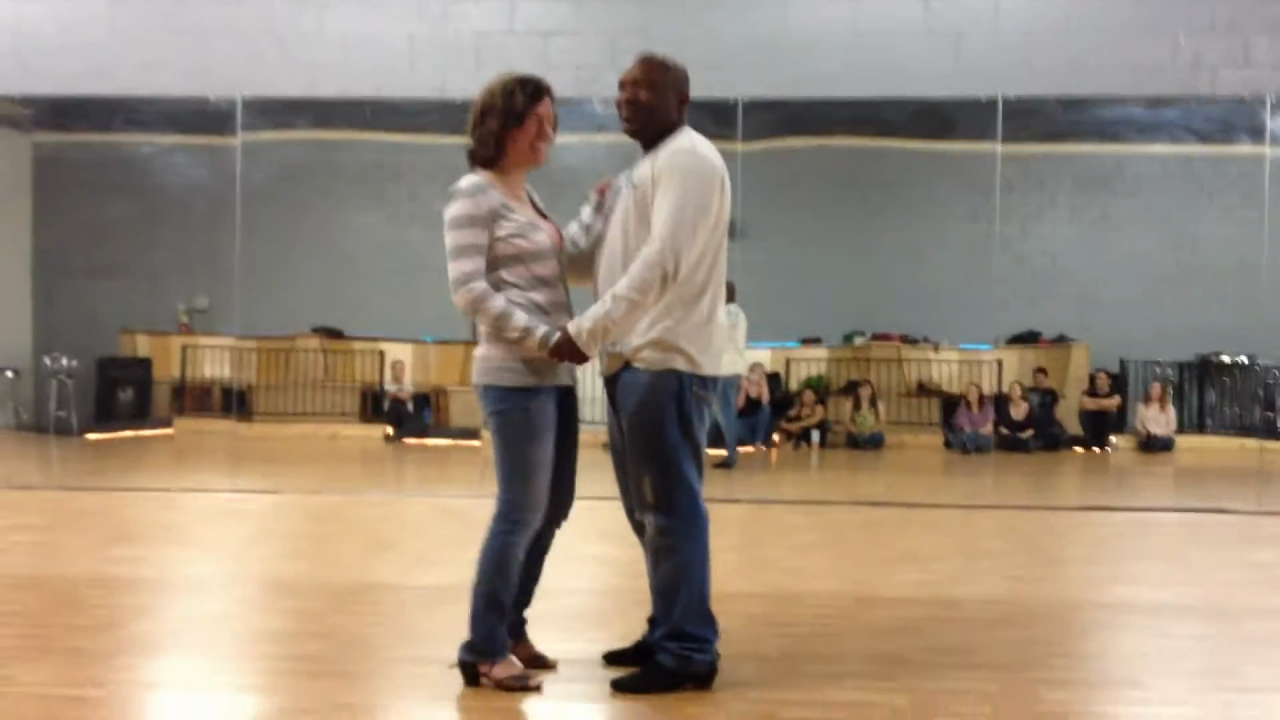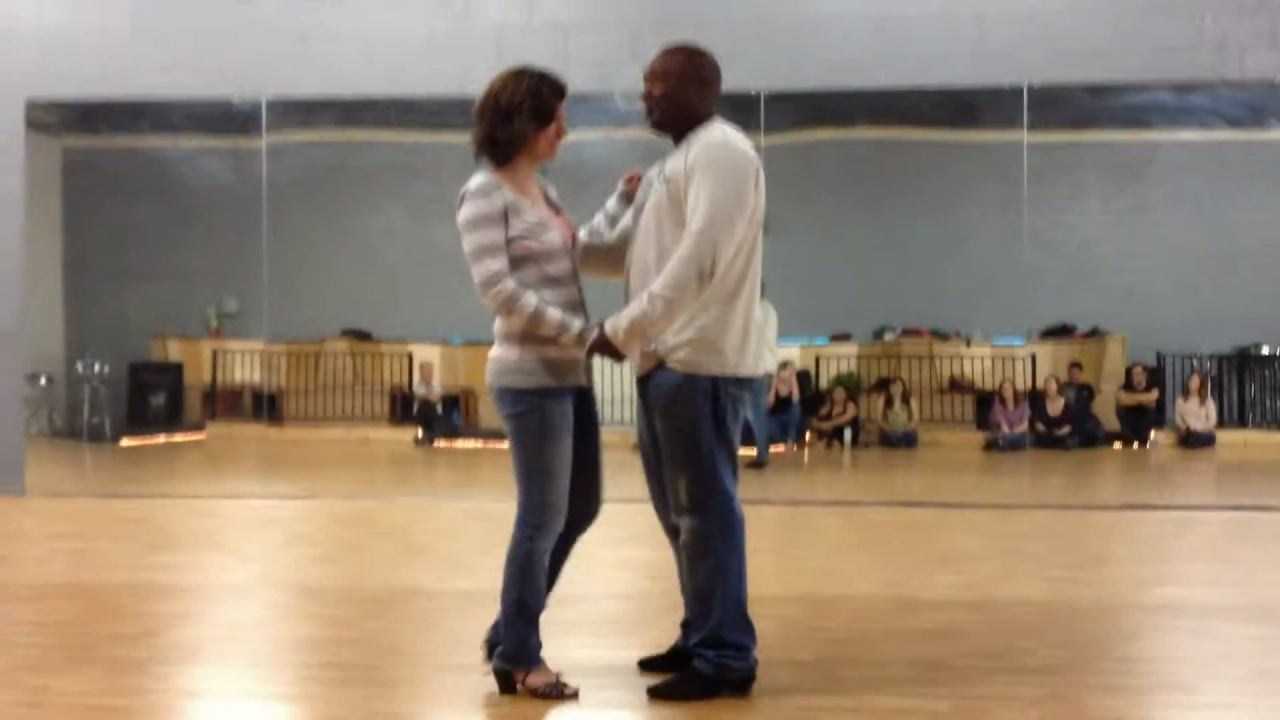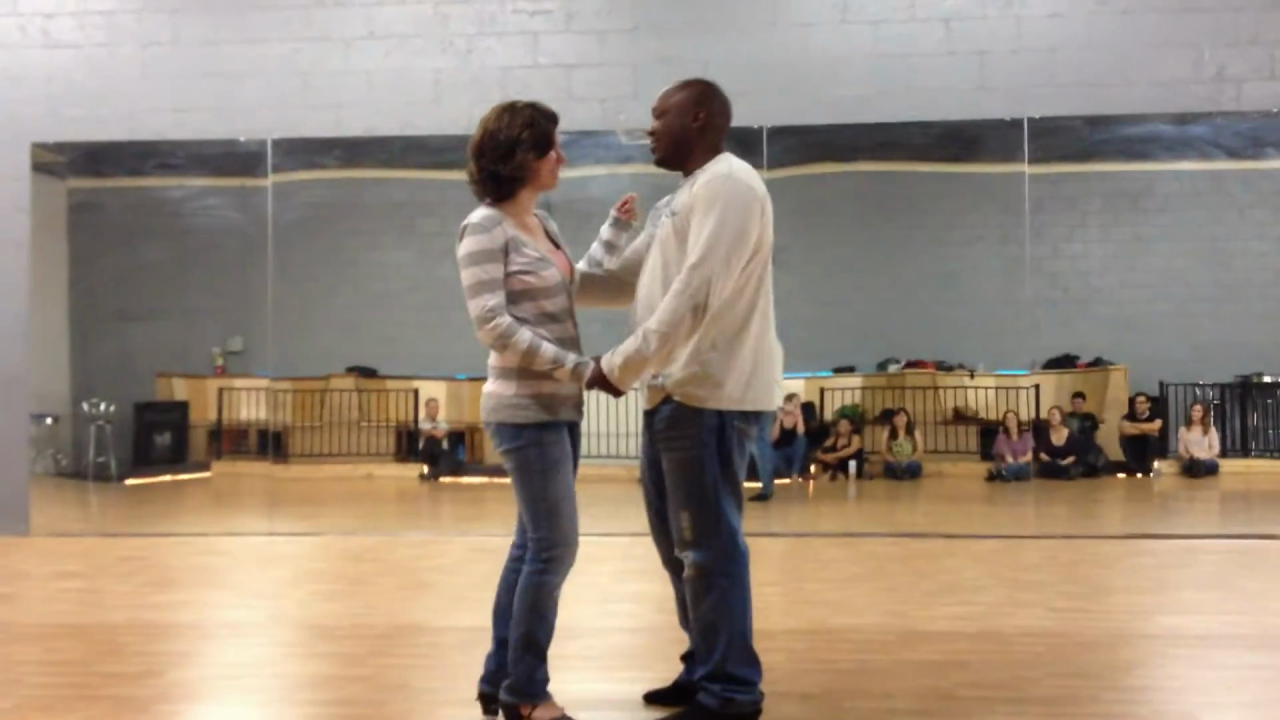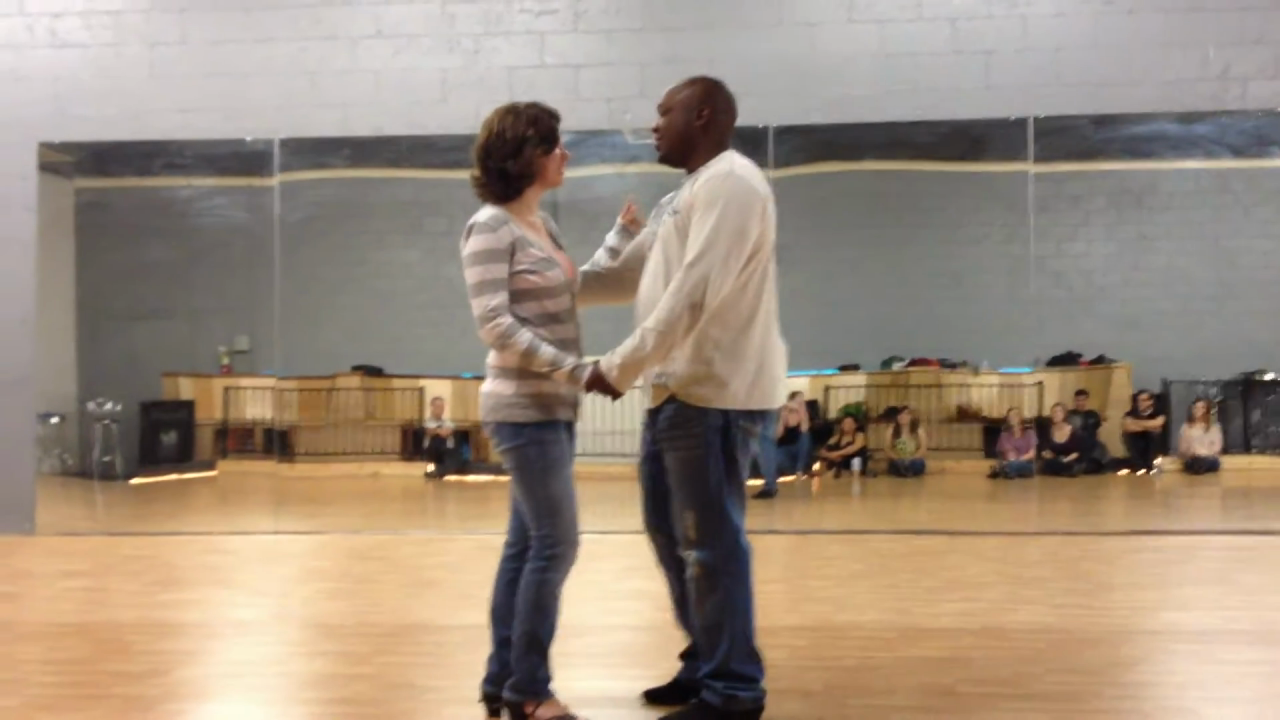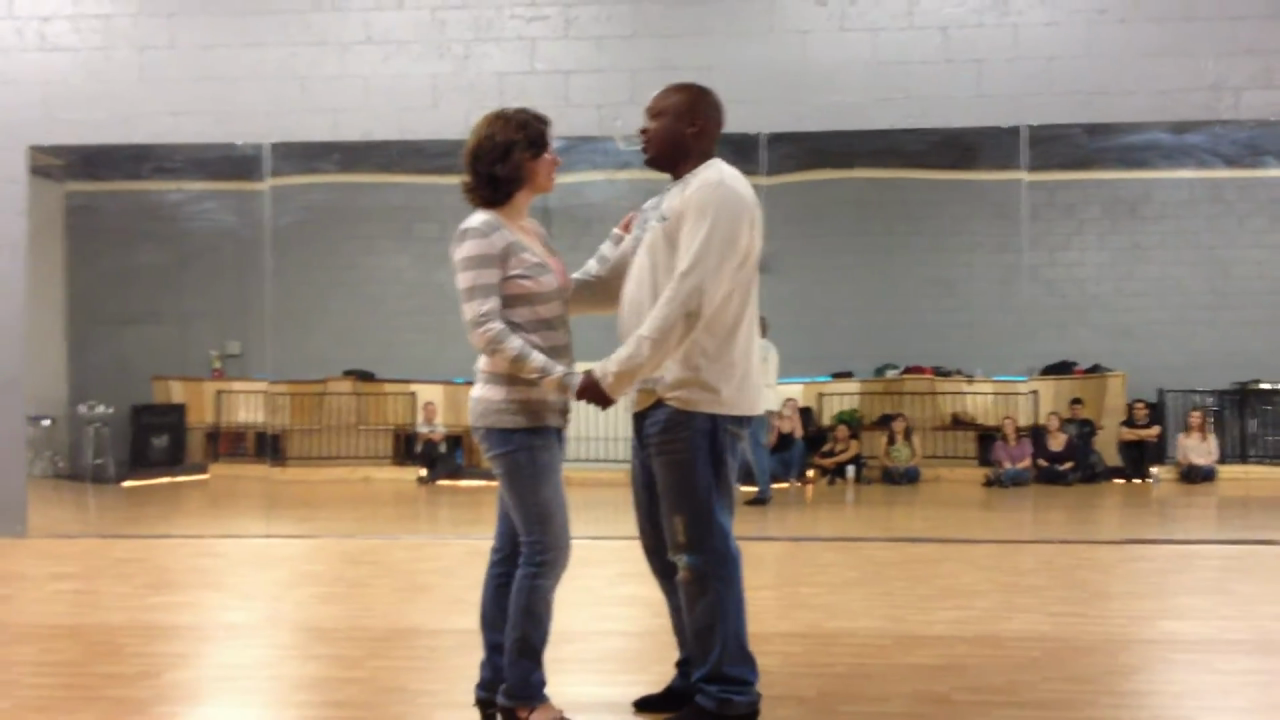
dt=0.3s
person 1, frame 1
left shoulder: (688, 159)
right shoulder: (646, 169)
left elbow: (664, 263)
right elbow: (618, 260)
left wrist: (586, 330)
left hip: (666, 363)
right hip: (635, 360)
left knee: (670, 508)
right knee: (649, 509)
left ankle: (688, 650)
right ankle: (667, 634)
person 1, frame 2
left shoulder: (721, 151)
right shoulder: (676, 160)
left elbow: (699, 259)
right elbow: (632, 252)
left wrist: (624, 329)
left hip: (700, 363)
right hip: (666, 360)
left knee: (704, 510)
right knee: (680, 511)
left ankle: (725, 656)
right ankle: (702, 637)
person 1, frame 3
left shoulder: (727, 185)
right shoulder: (690, 194)
left elbow: (696, 295)
right elbow: (639, 278)
left wrist: (619, 366)
left hip: (711, 396)
right hip: (677, 393)
left knee: (707, 546)
right knee: (678, 540)
right ankle: (705, 667)
person 1, frame 4
left shoulder: (729, 182)
right shoulder: (694, 191)
left elbow: (694, 294)
right elbow: (643, 278)
left wrist: (618, 367)
left hip: (715, 395)
right hip: (680, 392)
left knee: (710, 544)
right knee: (670, 530)
right ankle: (705, 664)
person 1, frame 5
left shoulder: (717, 192)
right shoulder: (666, 203)
left elbow: (687, 302)
right elbow: (613, 284)
left wrist: (611, 374)
left hip: (697, 403)
right hip: (660, 400)
left knee: (700, 550)
right knee: (668, 549)
person 2, frame 1
left shoulder: (527, 196)
right shoulder: (474, 193)
right elbow: (468, 288)
right wrist: (541, 337)
left hip: (552, 374)
right hip: (514, 374)
left knee: (551, 508)
right knee: (522, 511)
left ankle: (509, 627)
right ankle: (483, 649)
person 2, frame 2
left shoulder: (542, 189)
right shoulder: (485, 193)
left elbow: (575, 256)
right elbow: (498, 289)
left wrist: (622, 201)
right wrist: (583, 332)
left hip: (568, 374)
right hip: (530, 374)
left knee: (580, 506)
right knee: (543, 516)
left ankle: (512, 630)
right ankle: (517, 657)
person 2, frame 3
left shoulder: (541, 223)
right shoulder: (485, 228)
left elbow: (576, 291)
right elbow: (492, 325)
left wrist: (617, 228)
right wrist: (580, 368)
left hip: (556, 408)
right hip: (525, 410)
left knee: (534, 546)
right knee: (554, 546)
person 2, frame 4
left shoulder: (541, 223)
right shoulder: (490, 227)
left elbow: (577, 290)
right elbow: (495, 325)
left wrist: (625, 233)
right wrist: (578, 371)
left hip: (550, 408)
right hip: (523, 408)
left knee: (527, 545)
right knee: (555, 544)
person 2, frame 5
left shoulder: (530, 229)
right shoulder: (482, 232)
left elbow: (565, 301)
right elbow: (485, 331)
left wrist: (619, 244)
right wrist: (567, 379)
left hip: (537, 413)
right hip: (514, 415)
left knee: (515, 549)
right knee: (545, 550)
